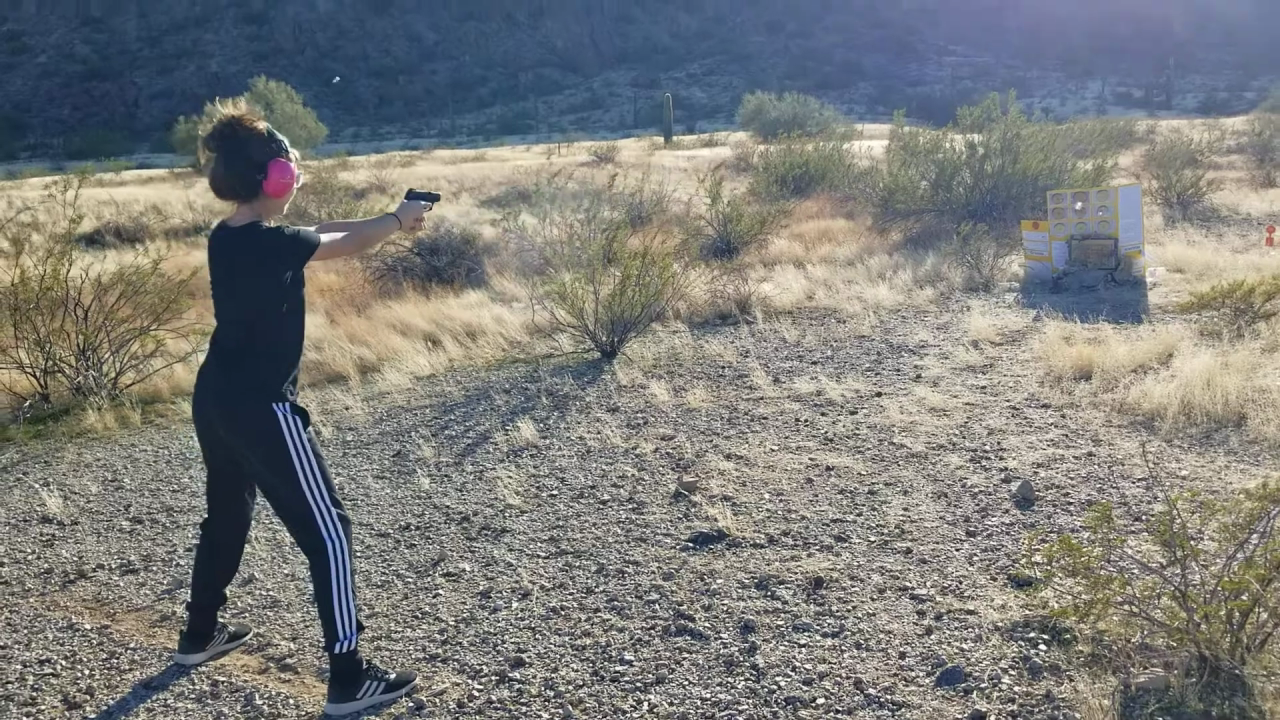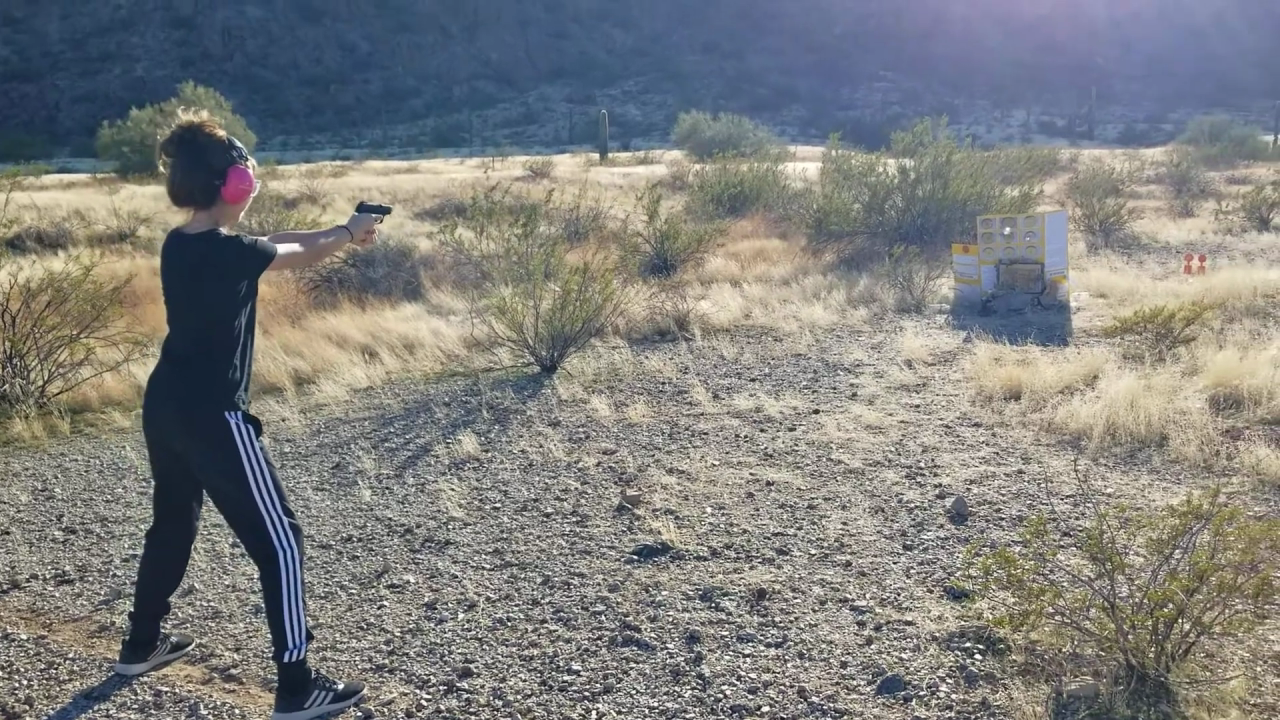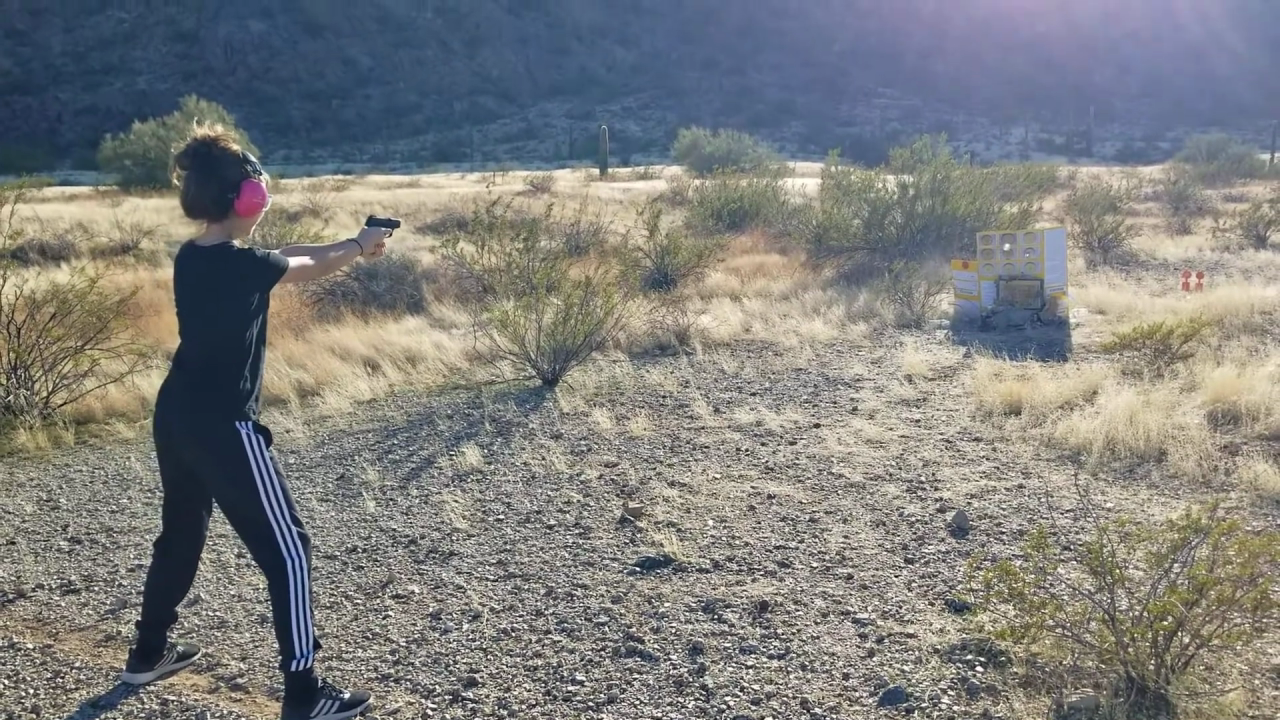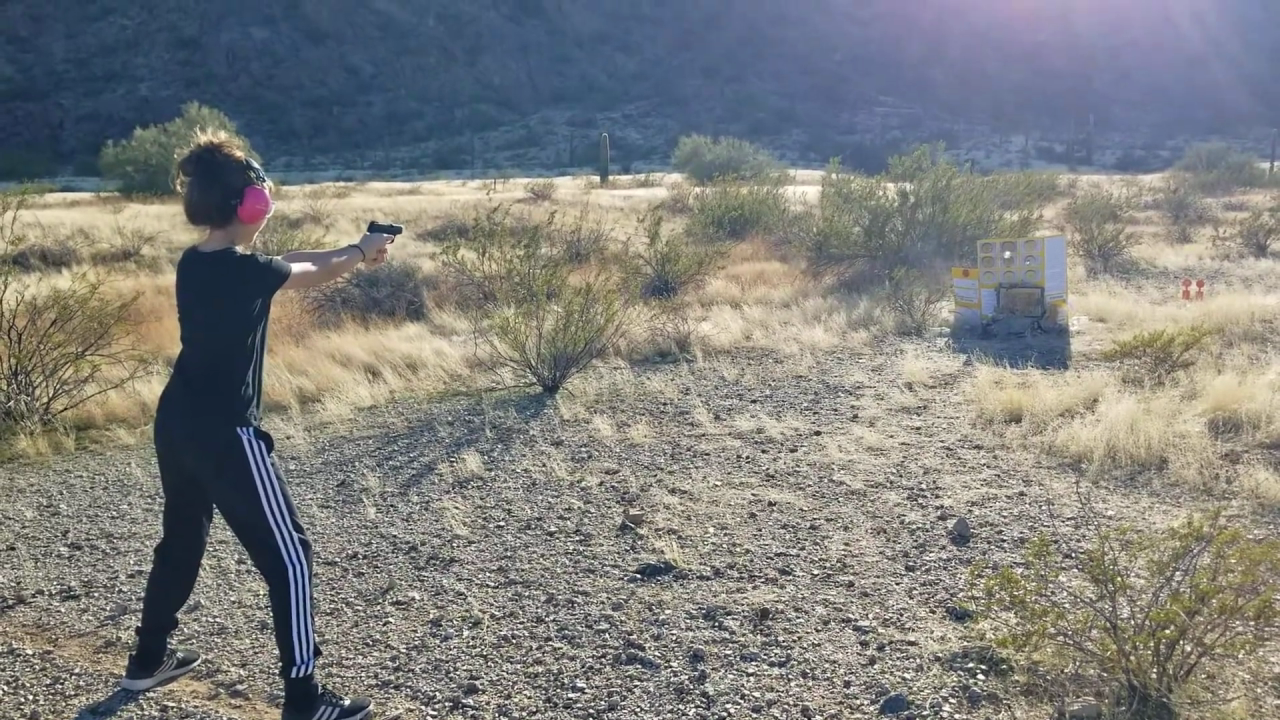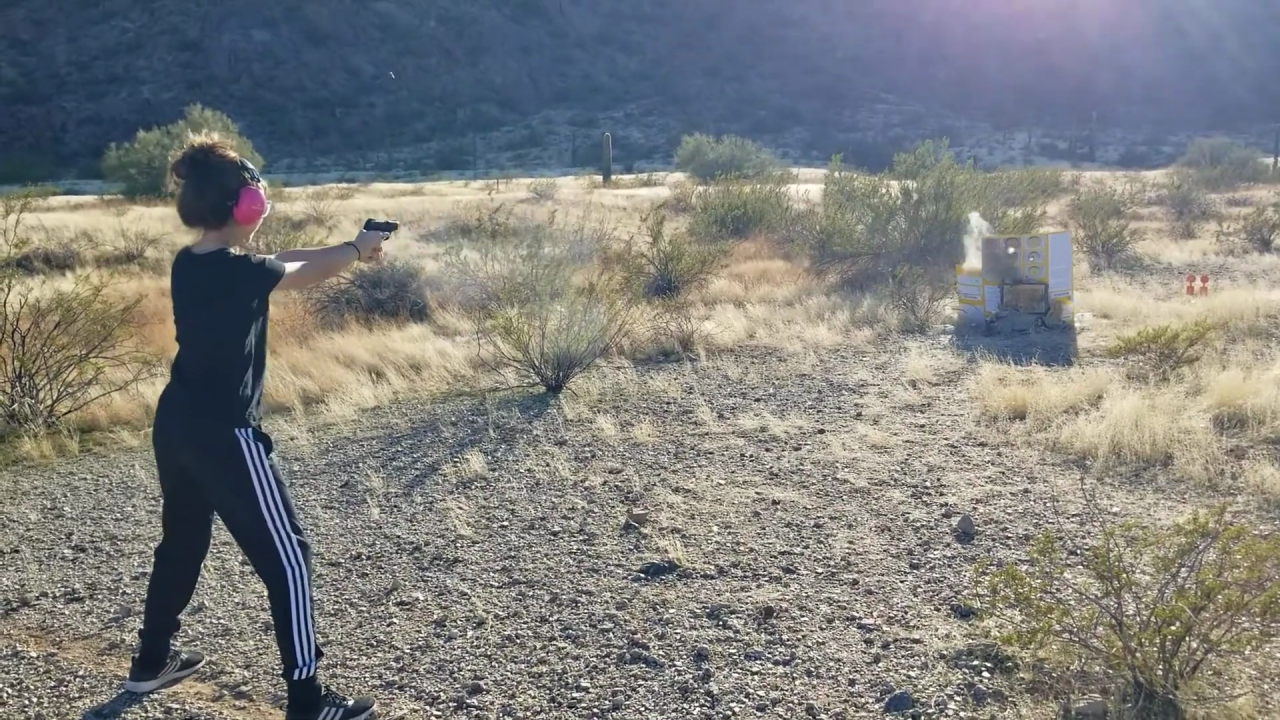
dt=0.7s
person 1, frame 1
left shoulder: (225, 238)
right shoulder: (272, 244)
left elbow: (324, 231)
right elbow: (347, 244)
left wrist: (388, 220)
right wrist: (398, 219)
left hip: (215, 398)
right hip: (260, 408)
left knee: (227, 513)
right knee: (326, 533)
left ankle: (199, 633)
person 1, frame 2
left shoulder: (178, 245)
right shoulder: (228, 252)
left elbow: (274, 242)
right elbow: (300, 253)
left wrist: (339, 231)
right wrist: (349, 232)
left hip: (165, 406)
right hip: (213, 417)
left knee: (172, 523)
right knee: (278, 543)
left ankle: (141, 644)
person 1, frame 3
left shoulder: (190, 258)
right shoulder: (242, 266)
left elbow: (288, 256)
right elbow: (311, 267)
left wrist: (349, 244)
right wrist: (360, 246)
left hip: (176, 417)
right hip: (223, 427)
left knee: (180, 533)
right knee: (287, 552)
left ankle: (148, 653)
person 1, frame 4
left shoulder: (193, 263)
right shoulder: (244, 271)
left elbow: (289, 262)
right elbow: (313, 273)
left wrist: (352, 251)
right wrist: (362, 252)
left hip: (176, 423)
right hip: (225, 434)
left knee: (181, 538)
right knee: (288, 558)
left ankle: (148, 659)
person 1, frame 5
left shoulder: (188, 264)
right shoulder: (238, 272)
left elbow: (286, 262)
right elbow: (307, 273)
left wrist: (349, 248)
right wrist: (358, 250)
left hip: (175, 424)
right hip: (224, 435)
left knee: (182, 540)
right knee: (286, 561)
left ankle: (152, 660)
